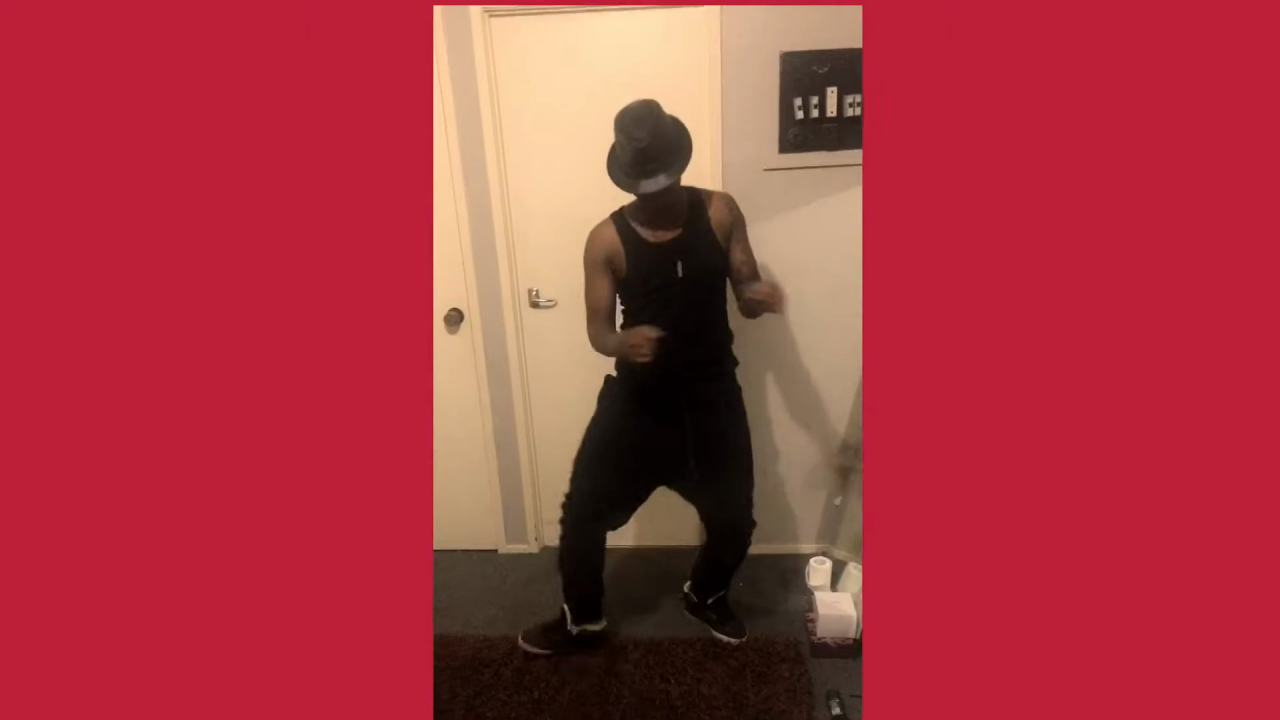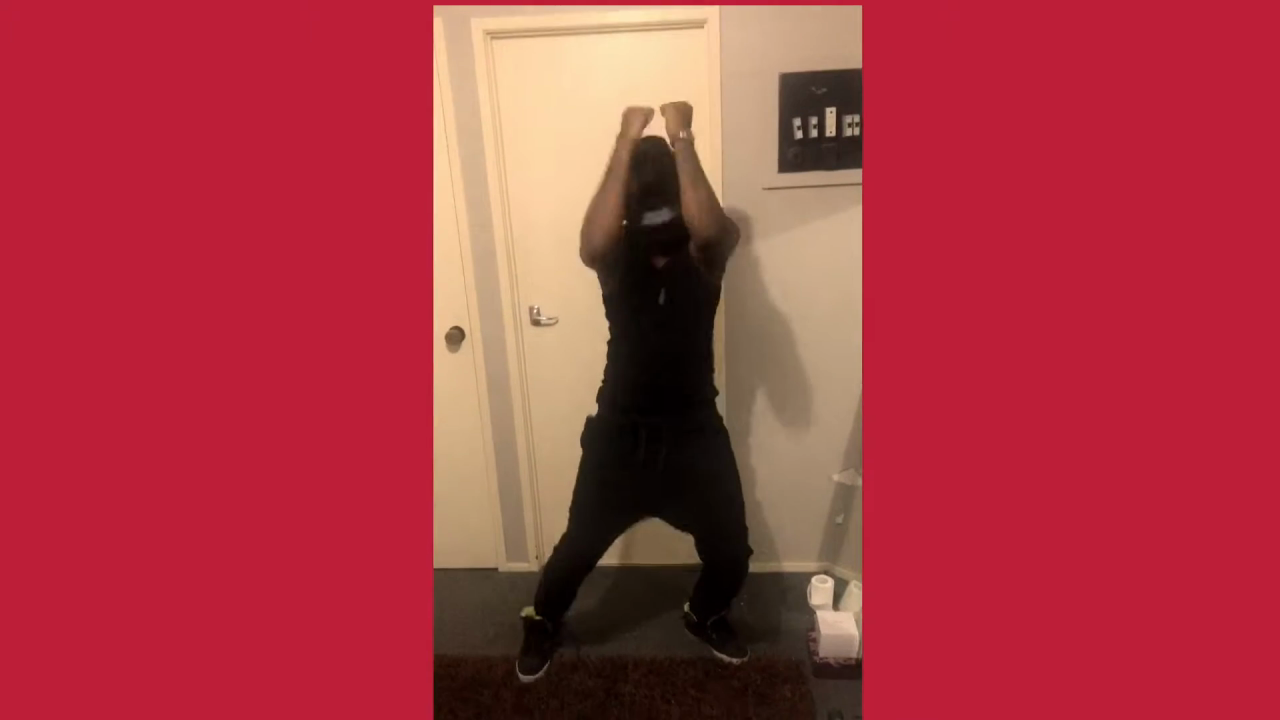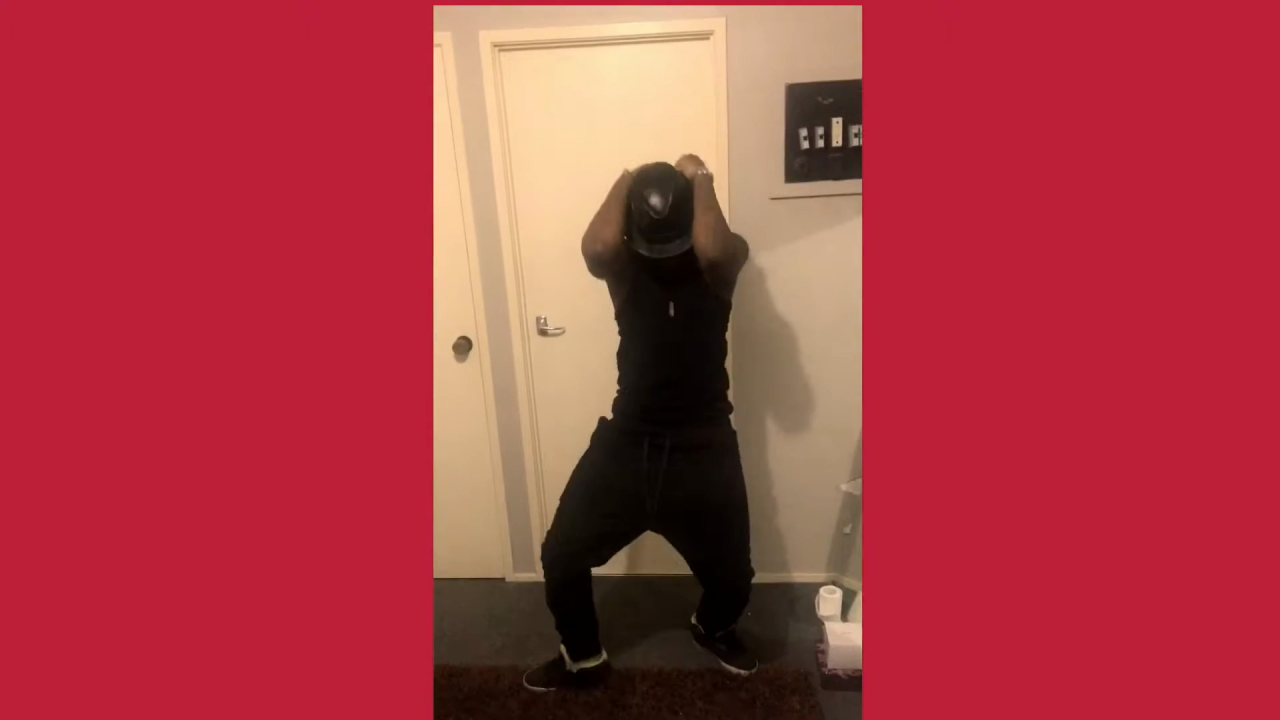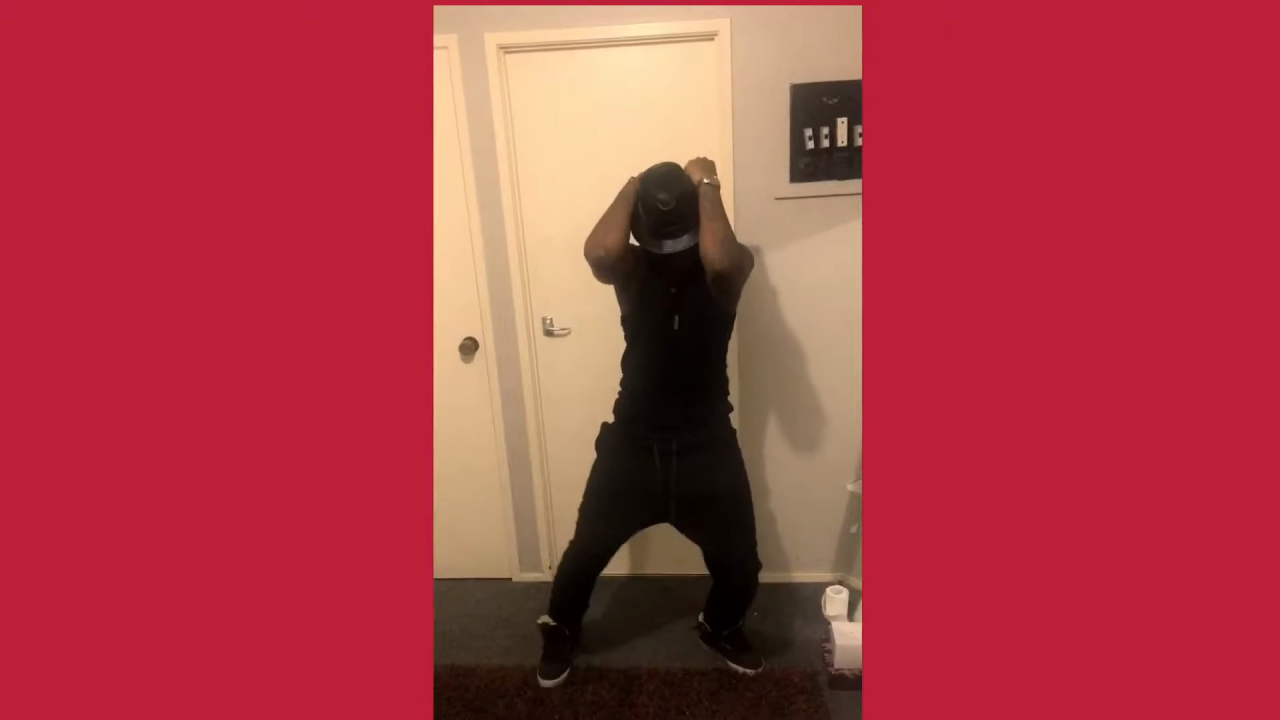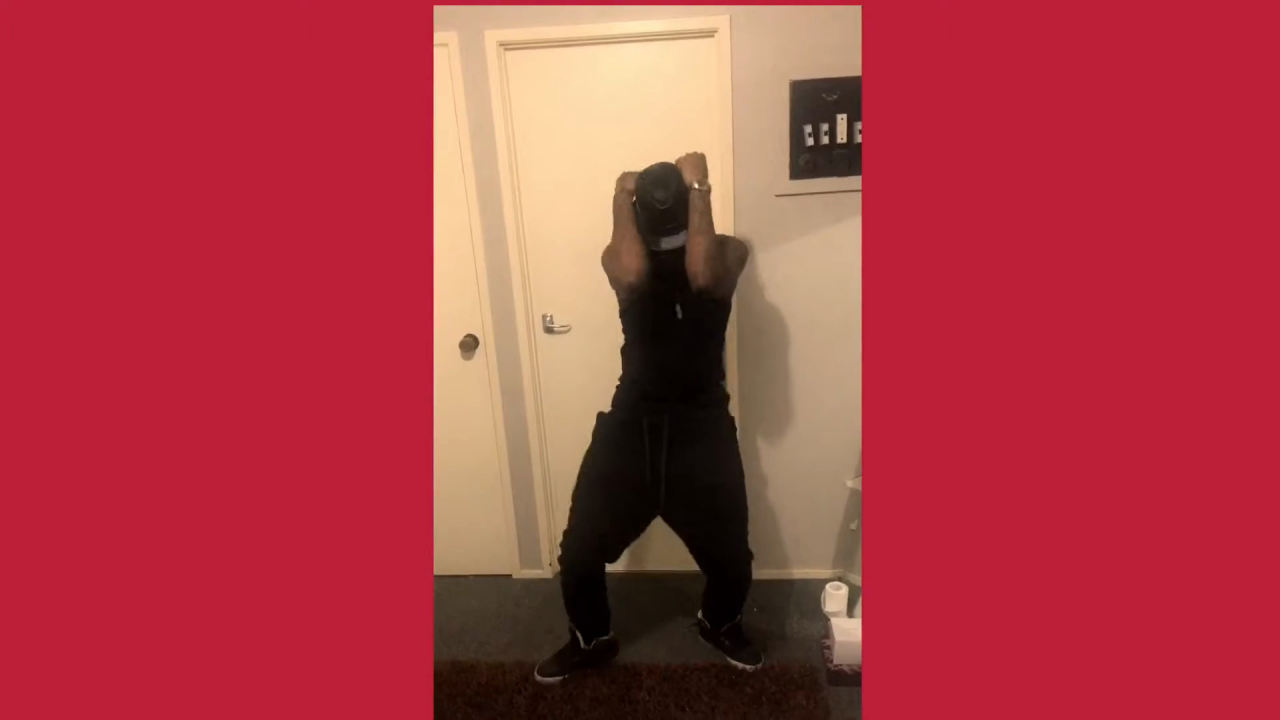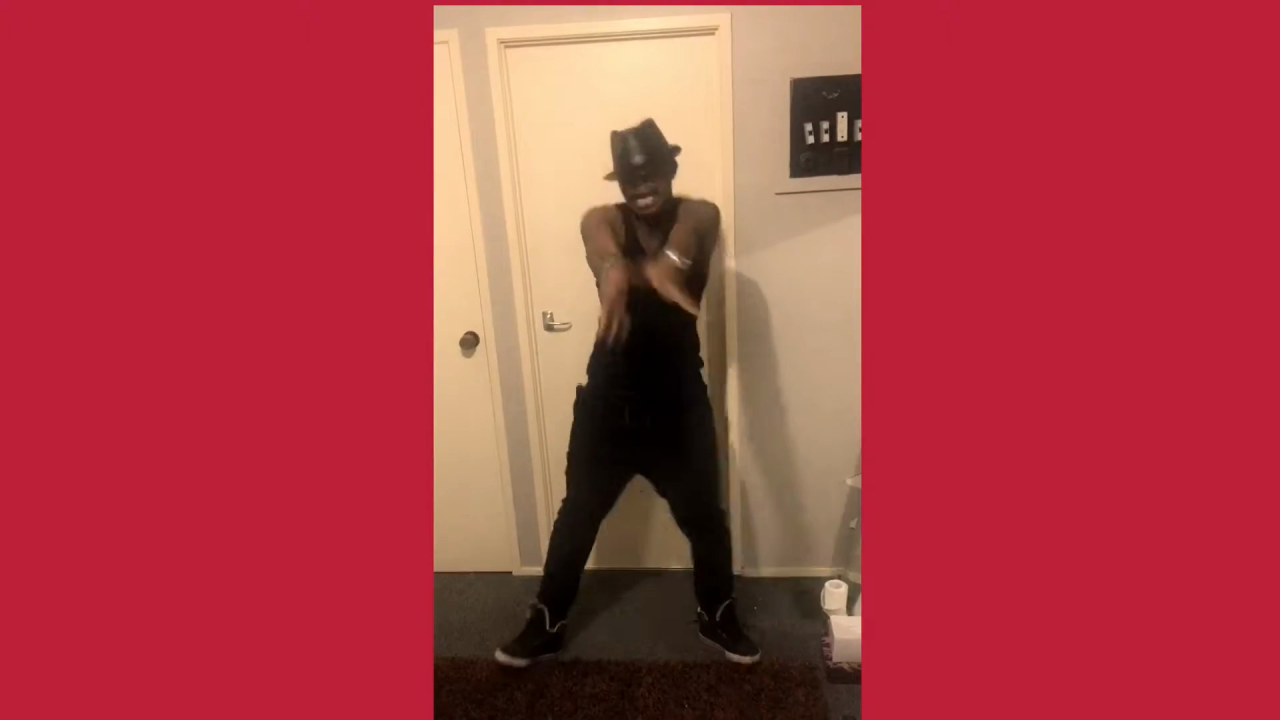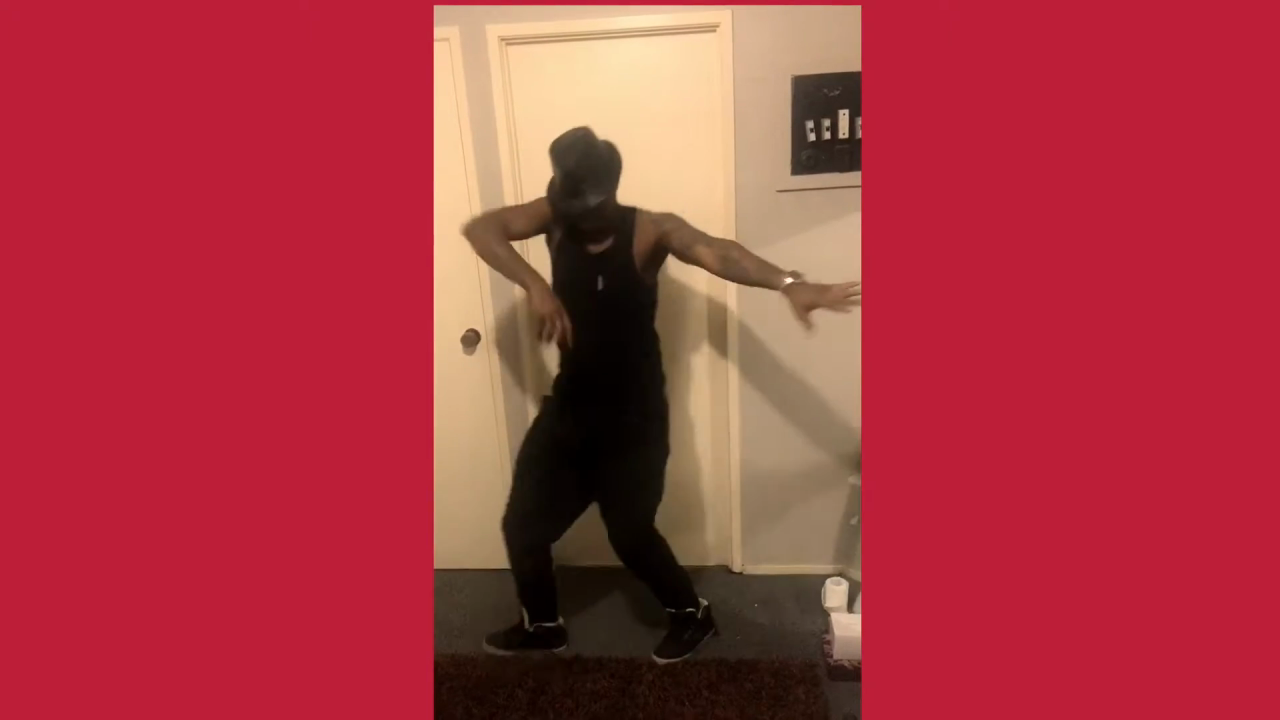
dt=0.4s
person 1, frame 1
left shoulder: (721, 212)
right shoulder: (607, 240)
left elbow: (748, 299)
right elbow: (599, 333)
left wrist: (759, 293)
right wrist: (623, 341)
left hip: (713, 399)
right hip: (637, 400)
left knee: (734, 520)
right knee: (583, 513)
left ankle: (705, 595)
right ankle: (581, 621)
person 1, frame 2
left shoulder: (708, 247)
right shoulder: (614, 250)
left elbow: (709, 225)
right elbow: (596, 240)
left wrist: (681, 139)
right wrist: (625, 145)
left hip: (694, 431)
right hip: (619, 431)
left knee: (731, 551)
right knee: (579, 546)
left ankle: (706, 615)
right ankle: (543, 623)
person 1, frame 3
left shoulder: (724, 259)
right shoulder: (625, 264)
left elbow: (715, 248)
right elbow: (596, 248)
left wrist: (699, 178)
right wrist: (625, 182)
left hip: (703, 445)
right hip: (627, 440)
left knee: (731, 571)
right knee: (561, 554)
left ankle: (714, 628)
right ankle: (583, 657)
person 1, frame 4
left shoulder: (731, 268)
right shoulder: (630, 269)
left elbow: (721, 258)
right elbow: (597, 251)
left wrist: (707, 184)
right wrist: (631, 189)
left hip: (707, 443)
right hip: (633, 440)
left knee: (740, 565)
right knee: (587, 549)
left ankle: (720, 627)
right ankle: (560, 628)
person 1, frame 5
left shoulder: (728, 251)
right shoulder: (621, 252)
left elbow: (702, 279)
right elbow: (631, 279)
left wrist: (699, 187)
right wrist: (626, 202)
left hip: (701, 431)
right hip: (629, 427)
left knee: (729, 553)
right knee: (581, 546)
left ankle: (720, 623)
right ankle: (591, 639)
person 1, frame 6
left shoulder: (699, 215)
right shoulder: (600, 221)
left elbow: (691, 246)
right elbow: (607, 261)
left wrist: (668, 265)
right wrist: (617, 280)
left hip: (678, 399)
right hip: (608, 396)
left knee: (703, 518)
right knee: (579, 514)
left ankle: (720, 614)
right ankle: (546, 623)
person 1, frame 7
left shoulder: (651, 231)
right shoulder: (553, 217)
left elbow: (717, 254)
right elbow: (480, 228)
left wrist: (791, 283)
right wrist: (532, 283)
left hip: (632, 417)
right hip: (567, 409)
left knee: (632, 535)
right knee: (522, 522)
left ankle: (692, 613)
right ankle: (542, 623)
